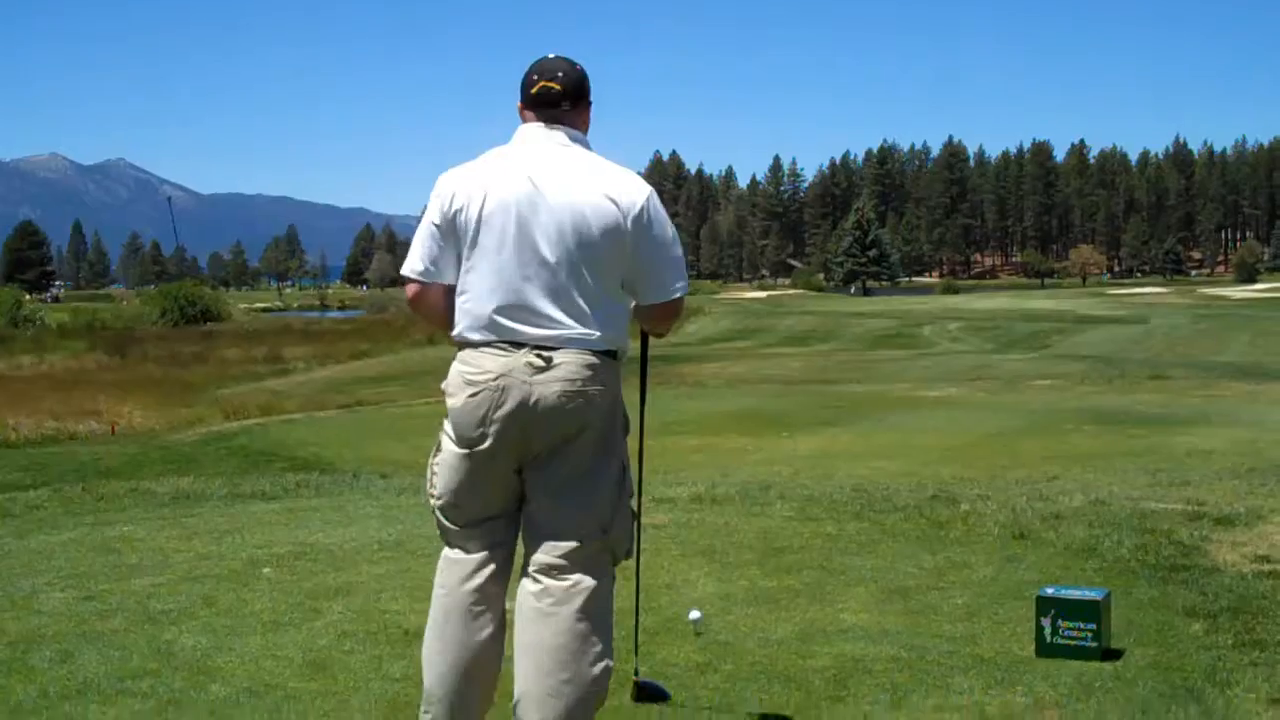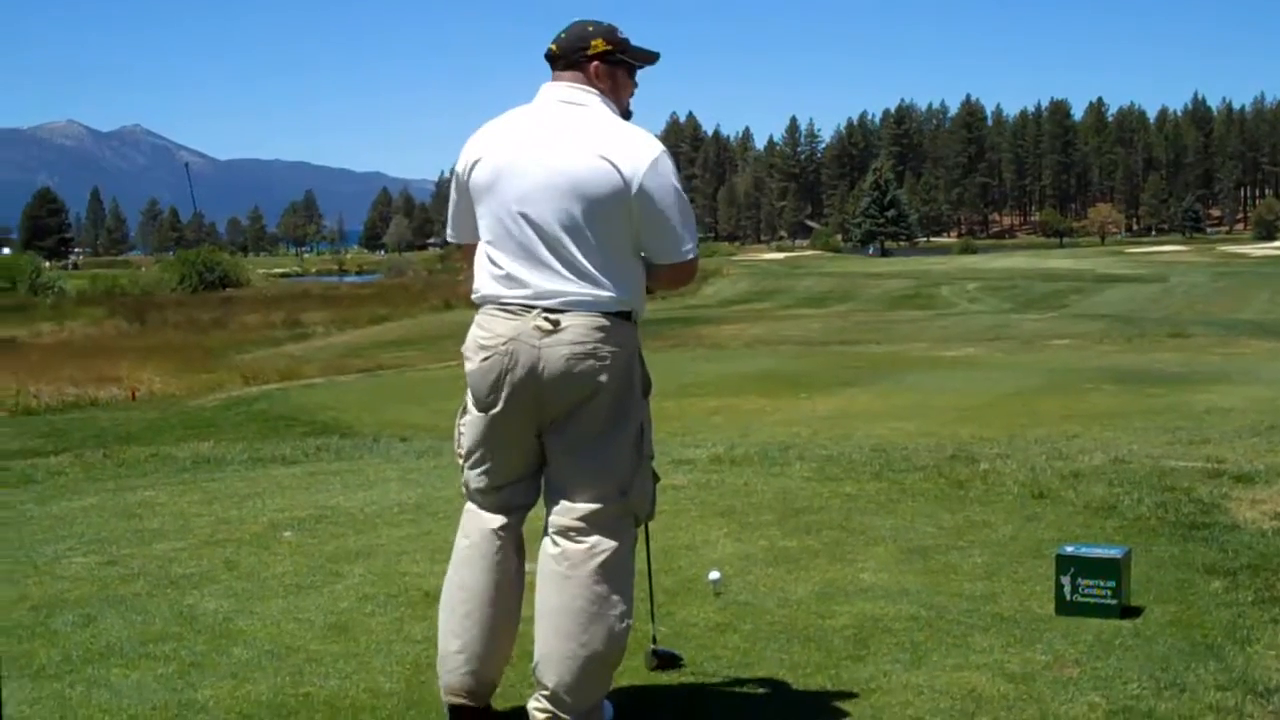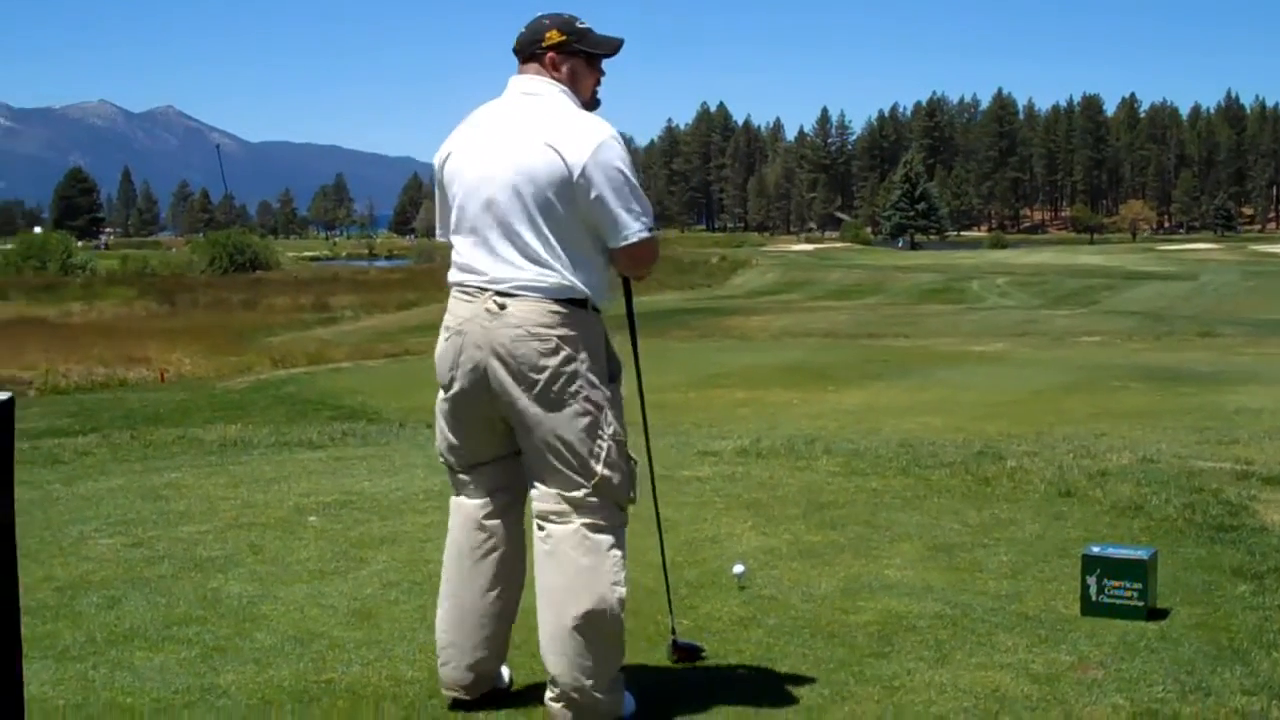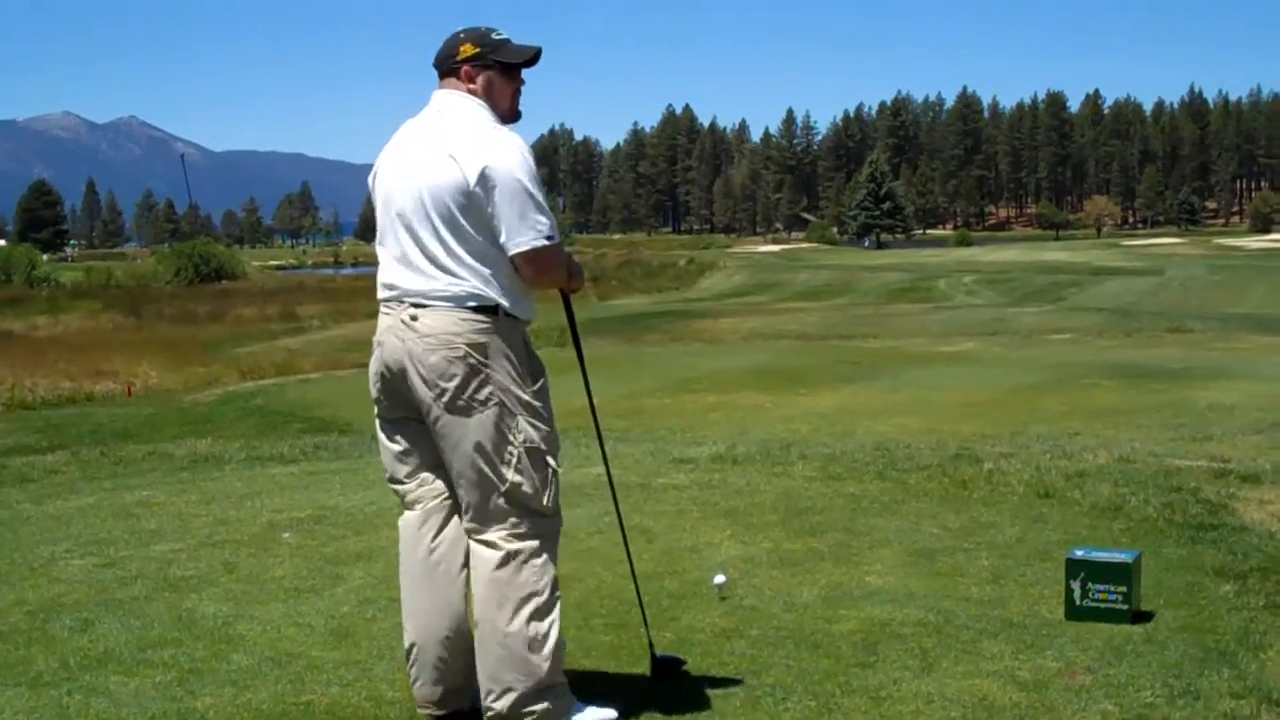
dt=0.7s
person 1, frame 1
left shoulder: (463, 181)
right shoulder: (627, 189)
left elbow: (423, 295)
right elbow: (664, 311)
left hip: (483, 379)
right hip: (580, 384)
left knee: (470, 555)
right knee: (568, 568)
person 1, frame 2
left shoulder: (484, 141)
right shoulder: (635, 149)
left elbow: (466, 244)
right elbow: (678, 268)
left hip: (498, 337)
right hip: (590, 346)
left knee: (489, 511)
right knee: (588, 524)
person 1, frame 3
left shoulder: (462, 134)
right shoulder: (587, 135)
right elbow: (639, 253)
right wrist: (606, 261)
left hip: (468, 323)
right hip: (551, 333)
left knee: (480, 500)
right knee: (578, 511)
person 1, frame 4
left shoulder: (396, 146)
right shoulder: (496, 146)
right elbow: (536, 261)
right wrist: (571, 275)
left hip: (396, 335)
right hip: (470, 342)
left knee: (428, 511)
right knee: (511, 521)
